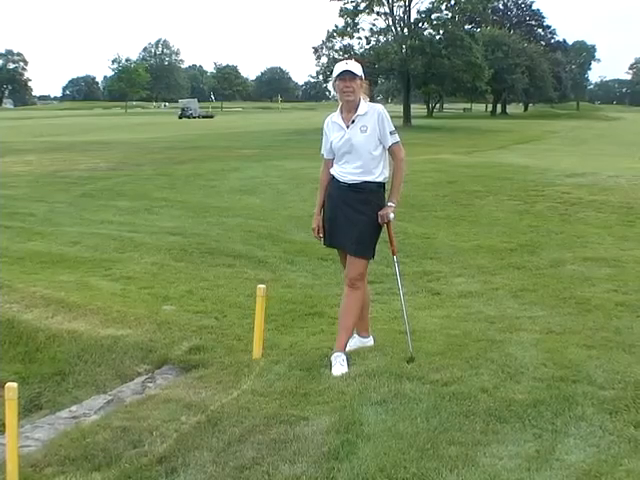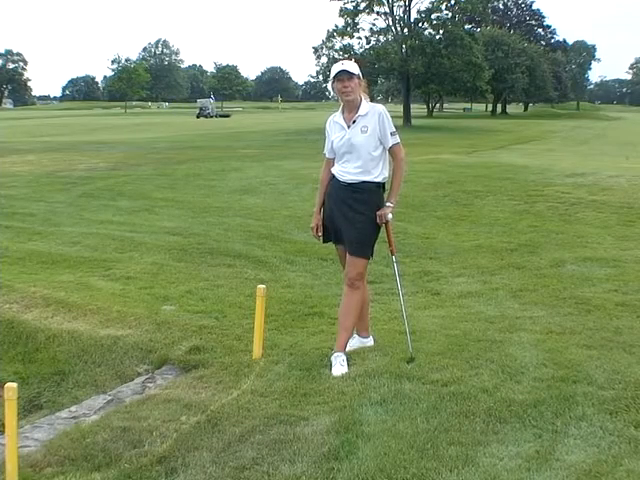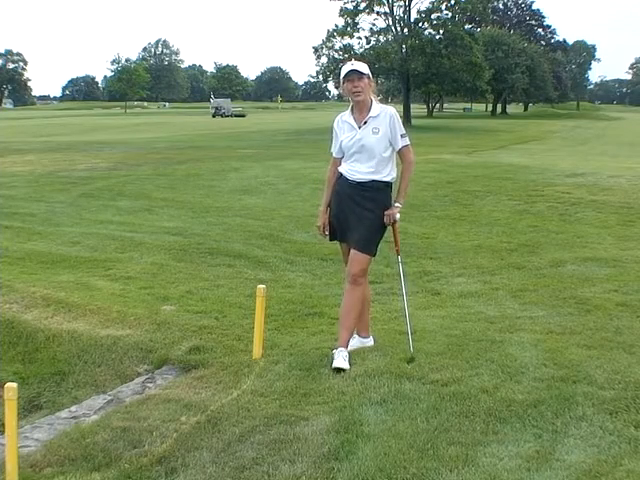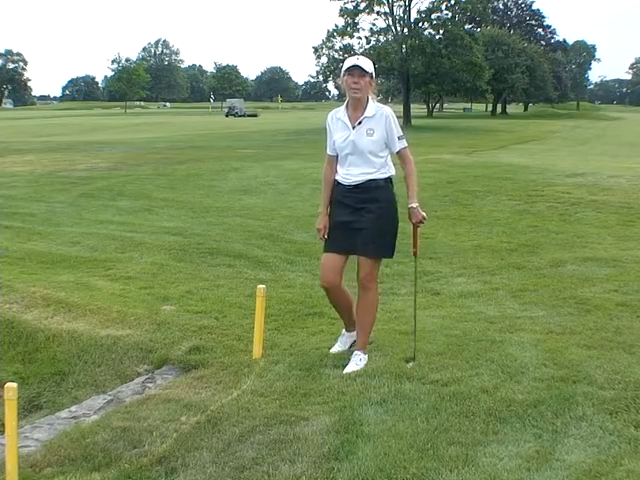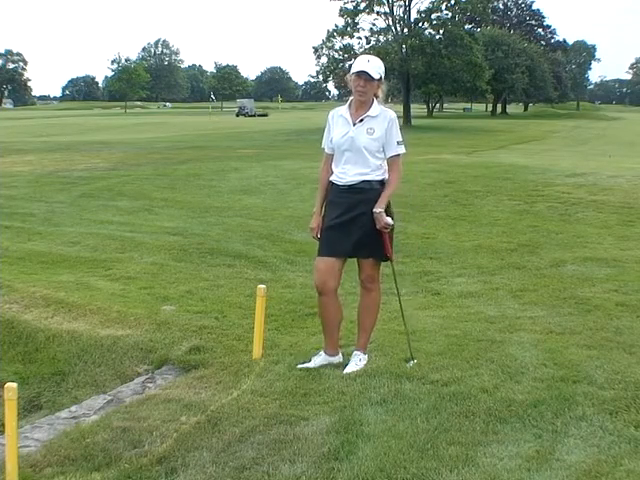
dt=1s
person 1, frame 1
left shoulder: (377, 113)
right shoulder: (330, 122)
left elbow: (399, 157)
left wrist: (392, 202)
right wrist: (318, 210)
left hip: (368, 198)
right hip: (337, 197)
left knee: (353, 278)
right knee: (353, 272)
left ankle: (339, 351)
right ankle: (363, 334)
person 1, frame 2
left shoulder: (378, 113)
right shoulder: (332, 122)
left elbow: (399, 158)
left wrist: (391, 202)
right wrist: (318, 209)
left hip: (367, 198)
right hip: (337, 196)
left knee: (353, 277)
right knee: (353, 272)
left ankle: (339, 351)
right ankle: (363, 334)
person 1, frame 3
left shoulder: (388, 115)
right shoulder: (341, 121)
left elbow: (408, 159)
left wrist: (397, 203)
right wrist: (324, 208)
left hip: (375, 198)
right hip: (344, 196)
left knee: (355, 273)
right knee: (354, 271)
left ankle: (341, 347)
right ankle: (363, 335)
person 1, frame 4
left shoulder: (384, 115)
right shoulder: (334, 118)
left elbow: (406, 160)
right elbow: (330, 167)
left wrist: (413, 203)
right wrist: (323, 211)
left hip: (377, 199)
right hip: (343, 200)
left knee: (366, 280)
right knee: (328, 280)
left ankle: (361, 350)
right ankle: (352, 328)
person 1, frame 5
left shoulder: (387, 118)
right shoulder: (335, 116)
left elbow: (395, 169)
right elbow: (327, 166)
left wrist: (381, 208)
right wrist: (317, 211)
left hip: (370, 200)
right hip: (338, 201)
left knee: (369, 281)
right knee: (324, 283)
left ankle: (360, 351)
right ankle: (330, 351)
